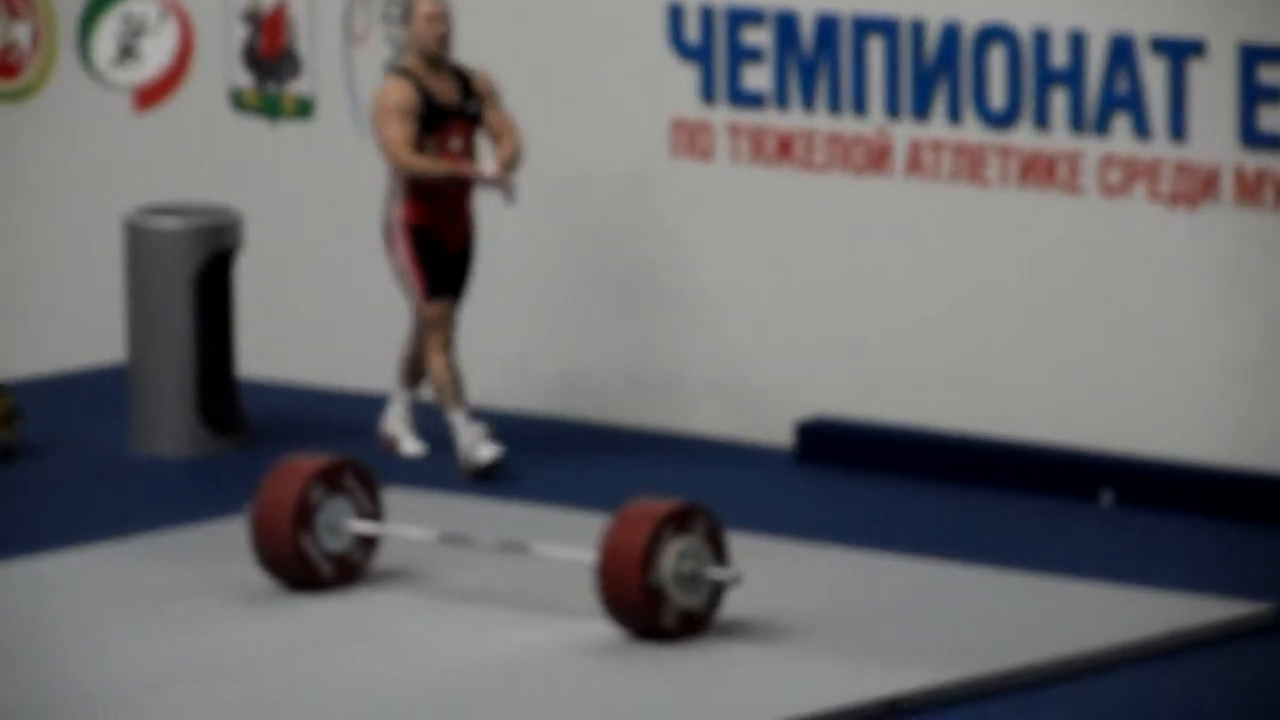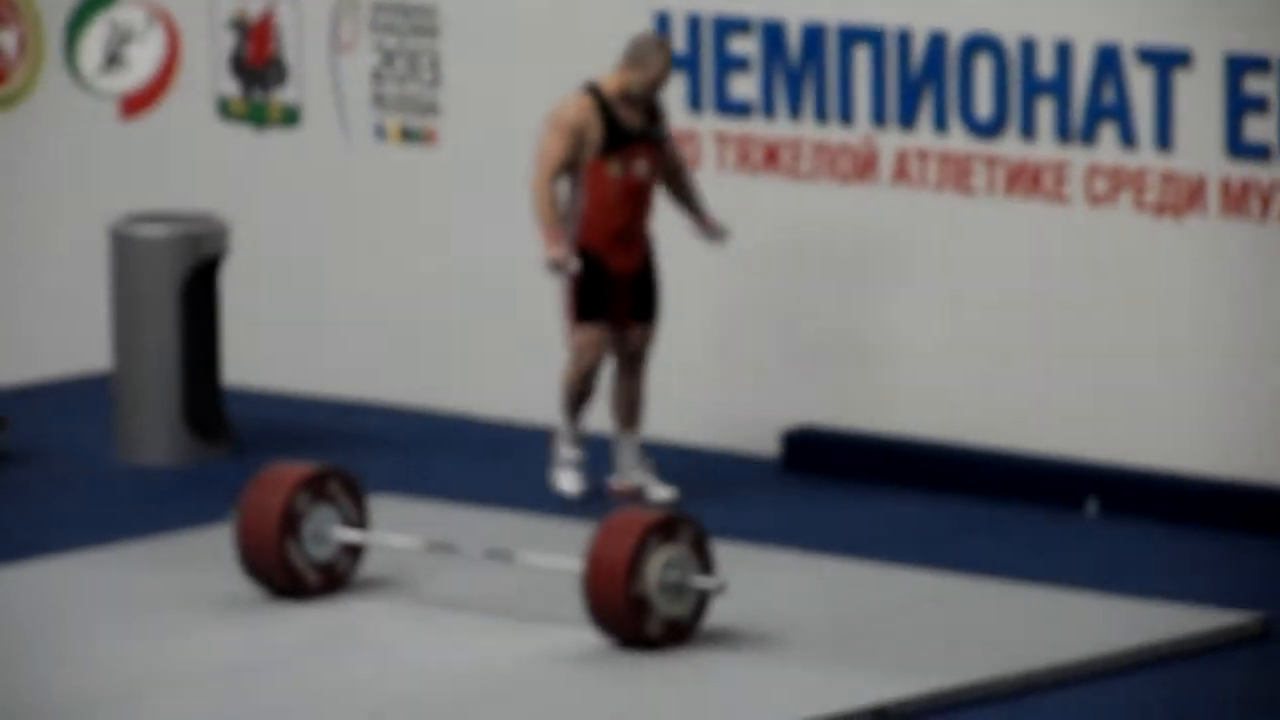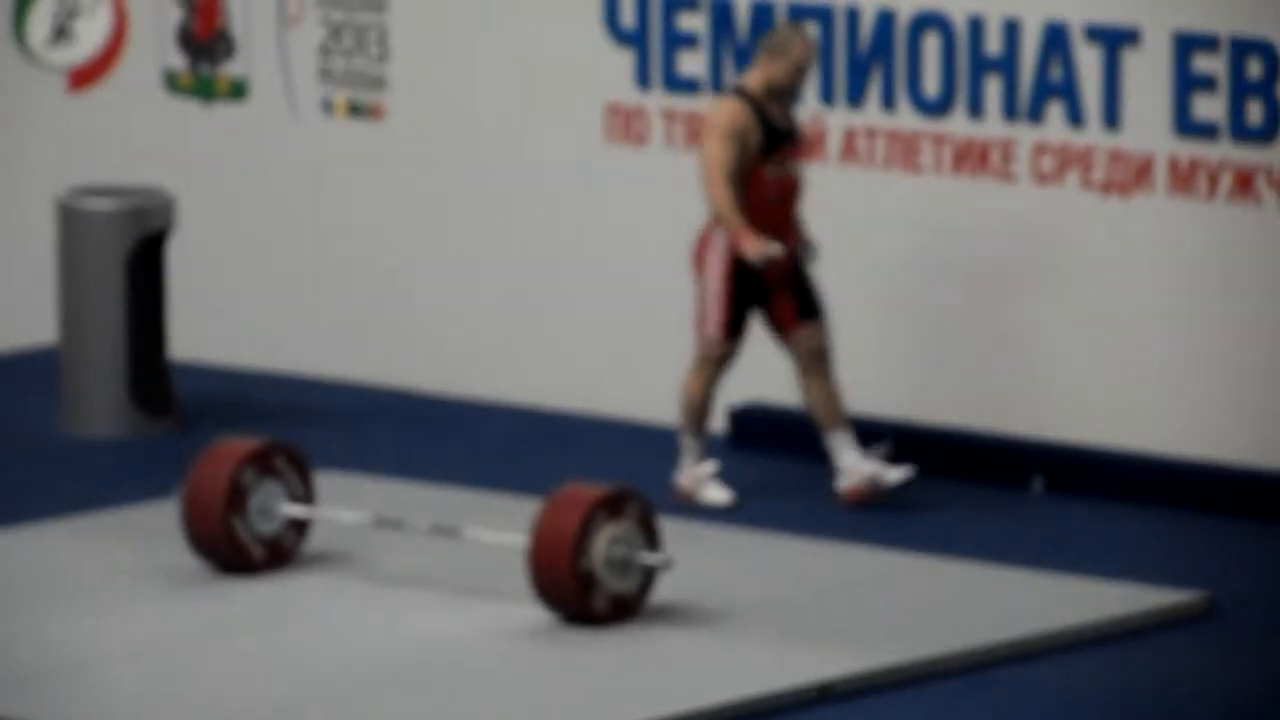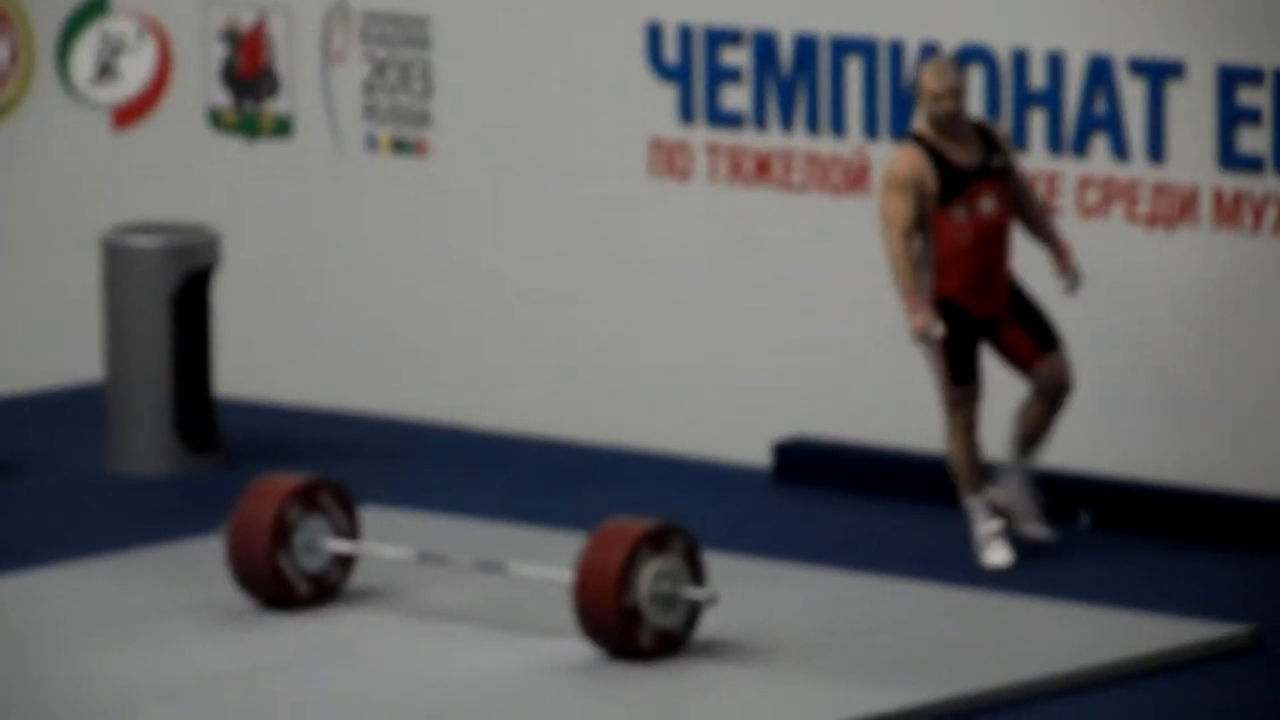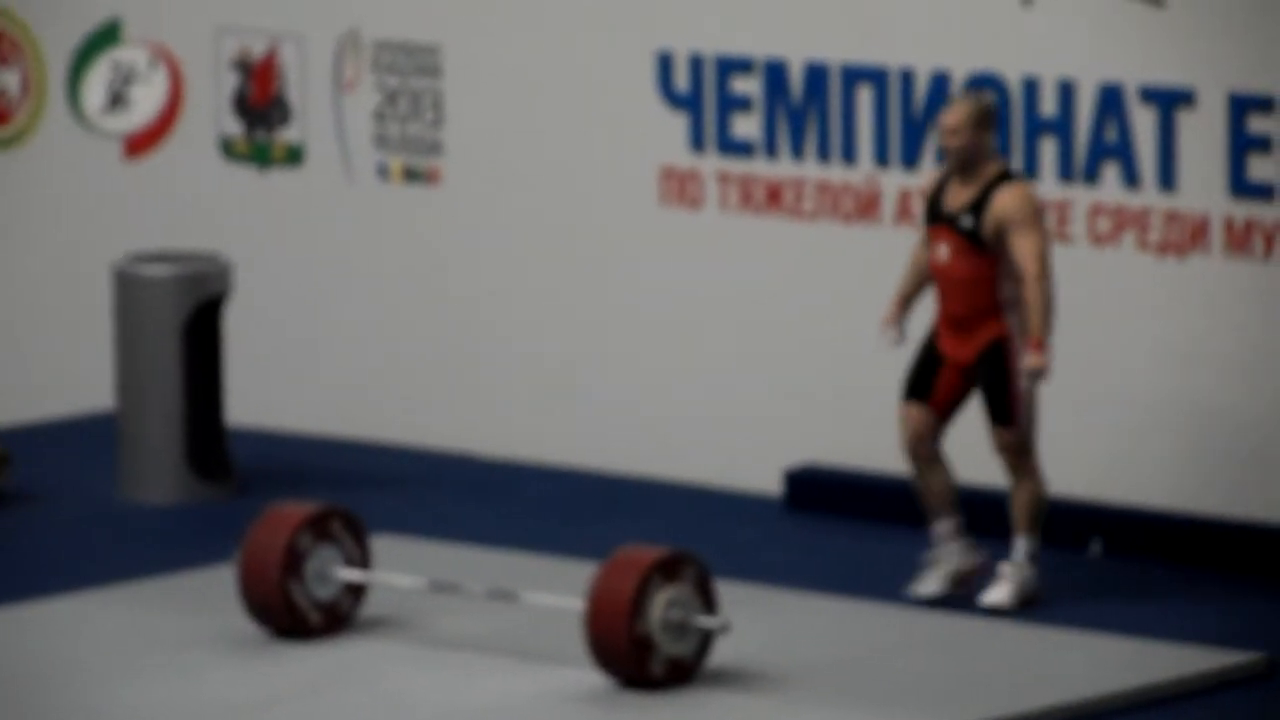
dt=1s
person 1, frame 1
left shoulder: (475, 83)
right shoulder: (397, 92)
left elbow: (506, 136)
right elbow: (405, 161)
left wrist: (500, 170)
right wrist: (471, 170)
left hip: (457, 221)
right hip: (412, 223)
left knee: (430, 325)
right knee: (438, 325)
left ankle: (397, 418)
right ankle: (466, 436)
person 1, frame 2
left shoulder: (650, 111)
right shoulder: (578, 111)
left elbow: (669, 167)
right elbow: (544, 176)
left wrist: (700, 215)
right wrist: (554, 239)
left hip: (635, 249)
right hip: (586, 250)
left knee: (635, 354)
right knee: (589, 354)
left ankle: (631, 468)
right ankle: (567, 446)
person 1, frame 3
left shoulder: (783, 106)
right shoulder: (730, 113)
right elbow: (716, 184)
left wrist: (793, 229)
right wrist: (747, 238)
left hip: (778, 254)
right hip: (731, 252)
left knee: (815, 356)
right knee: (713, 358)
left ankle: (855, 471)
right ankle: (691, 469)
person 1, frame 4
left shoulder: (990, 137)
right shoulder: (908, 162)
left elbow: (1022, 197)
right elbow: (897, 241)
left wrist: (1059, 250)
right wrist: (916, 308)
left hip: (1000, 286)
right hip: (947, 297)
left knee: (1056, 377)
right knee: (962, 410)
left ankle: (1012, 486)
right ankle: (983, 526)
person 1, frame 5
left shoulder: (1012, 200)
right shoulder: (940, 185)
left elbow: (1035, 276)
left wrist: (1037, 346)
right wrist: (901, 302)
left hip: (999, 337)
right hip: (947, 332)
left knee: (1015, 451)
right knee: (916, 435)
left ankle: (1021, 568)
right ankle: (951, 552)
